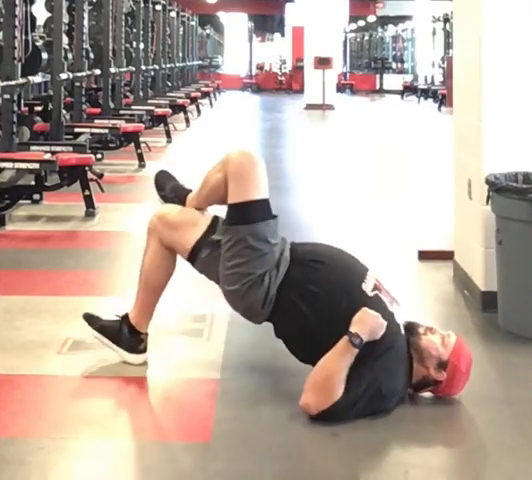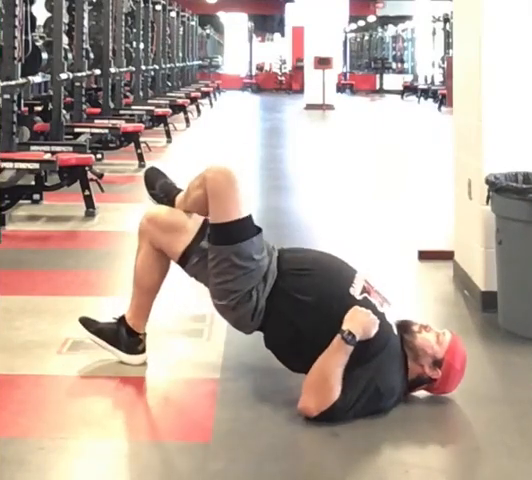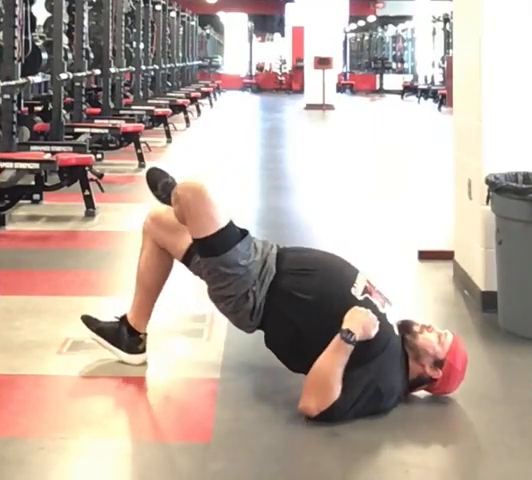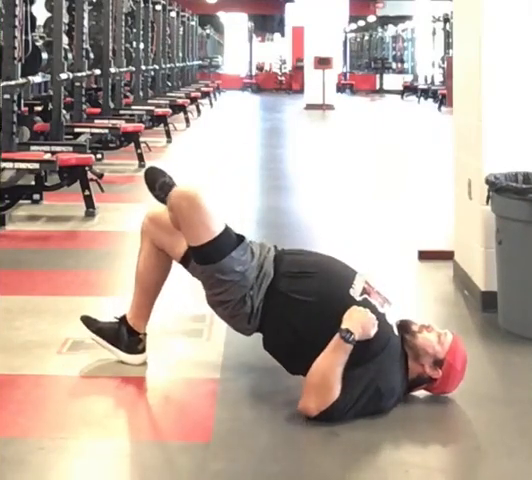
dt=0.5s
person 1, frame 1
left shoulder: (388, 378)
right shoulder: (395, 333)
left elbow: (314, 403)
left wrist: (355, 337)
left hip: (262, 280)
right hip: (282, 264)
left knee: (242, 162)
right knee: (163, 222)
left ankle: (190, 202)
person 1, frame 2
left shoulder: (385, 378)
right shoulder: (388, 332)
left elbow: (312, 405)
left wrist: (349, 336)
left hip: (251, 293)
right hip: (273, 269)
left knee: (219, 178)
right knee: (153, 224)
left ankle: (180, 202)
right ankle: (131, 334)
person 1, frame 3
left shoulder: (385, 376)
right shoulder: (389, 331)
left elbow: (313, 405)
left wrist: (349, 337)
left hip: (252, 291)
right hip: (270, 264)
left knee: (192, 193)
right knee: (157, 224)
left ankle: (176, 196)
right ankle: (132, 333)
person 1, frame 4
left shoulder: (385, 378)
right shoulder: (387, 331)
left elbow: (313, 405)
left wrist: (348, 336)
left hip: (250, 295)
right hip: (268, 266)
left knee: (186, 201)
right knee: (156, 225)
right ankle: (131, 334)
